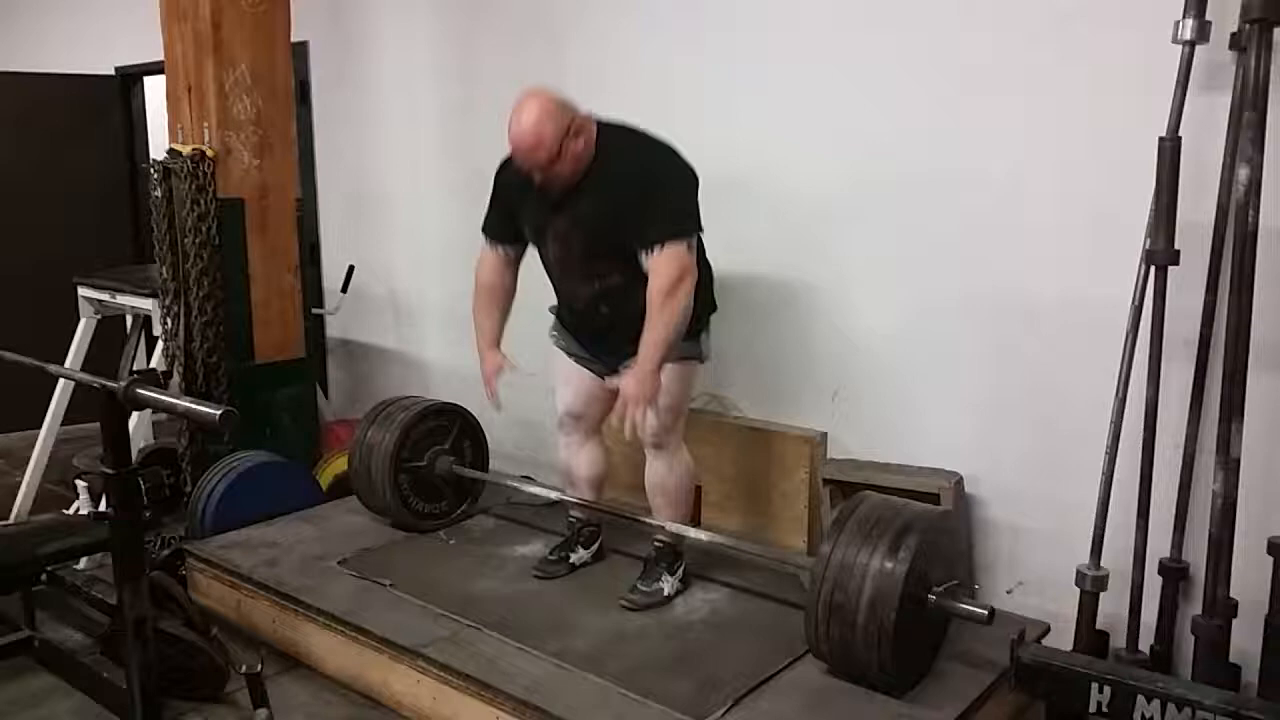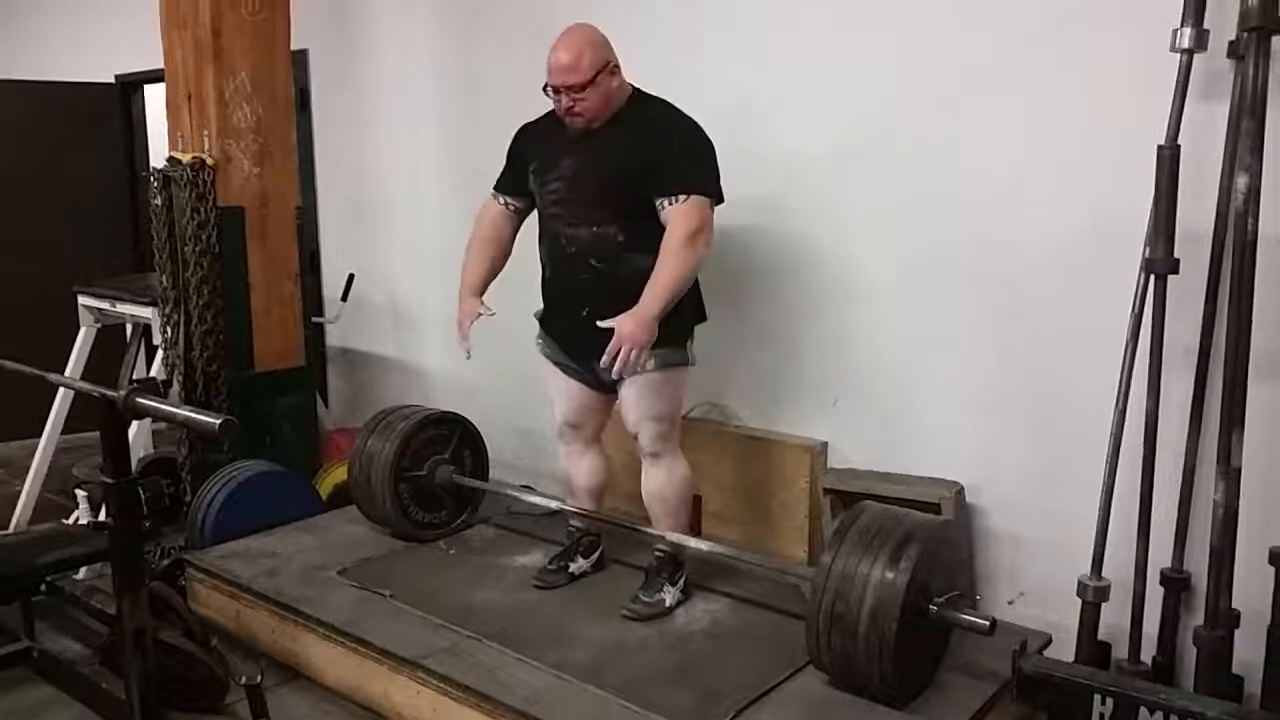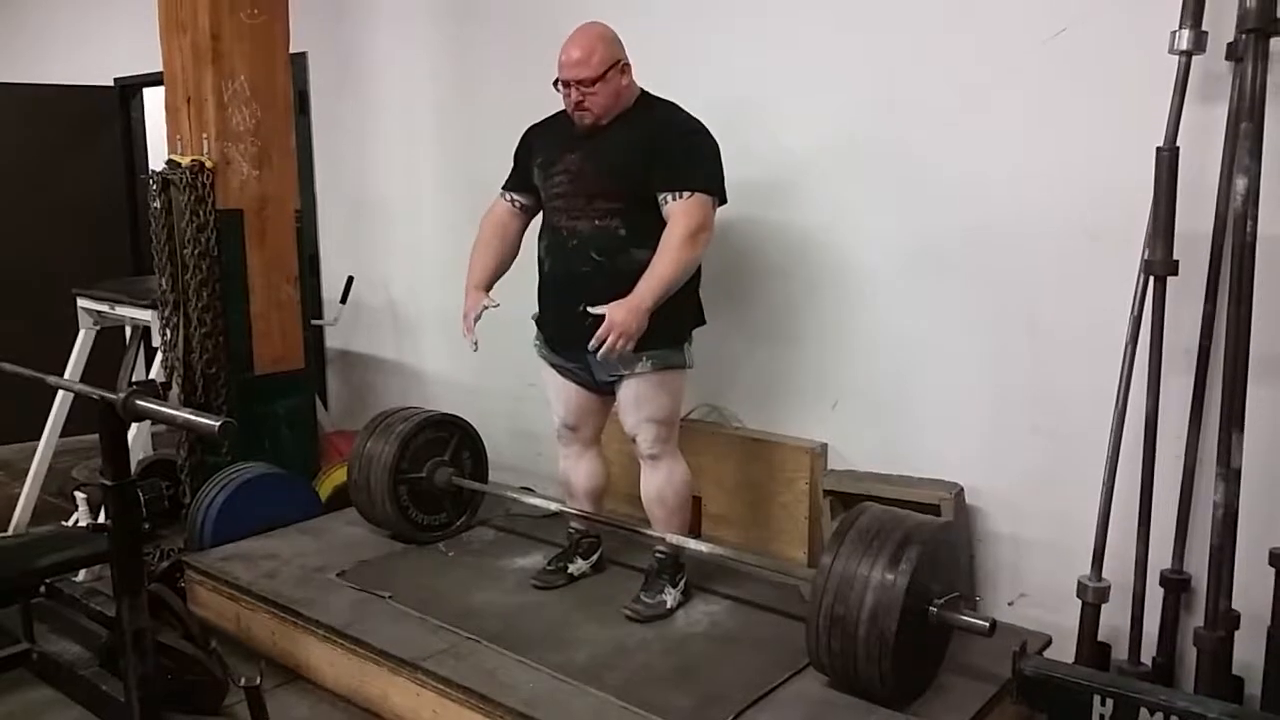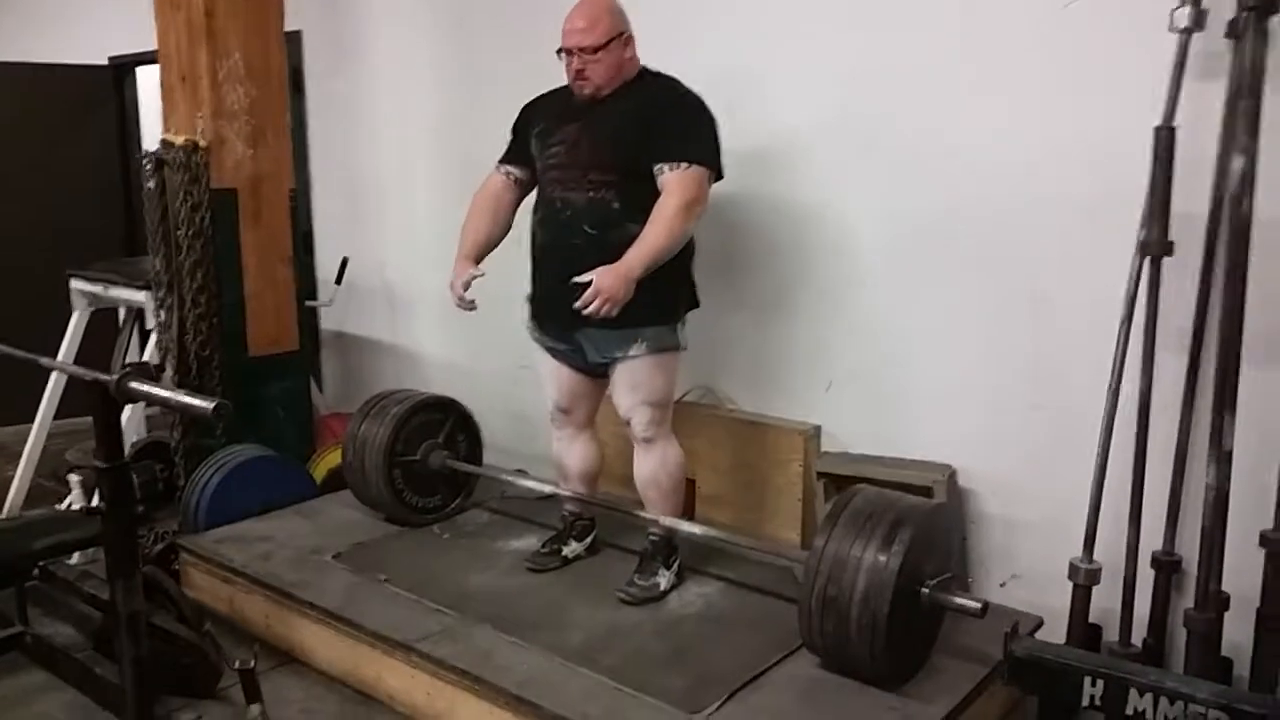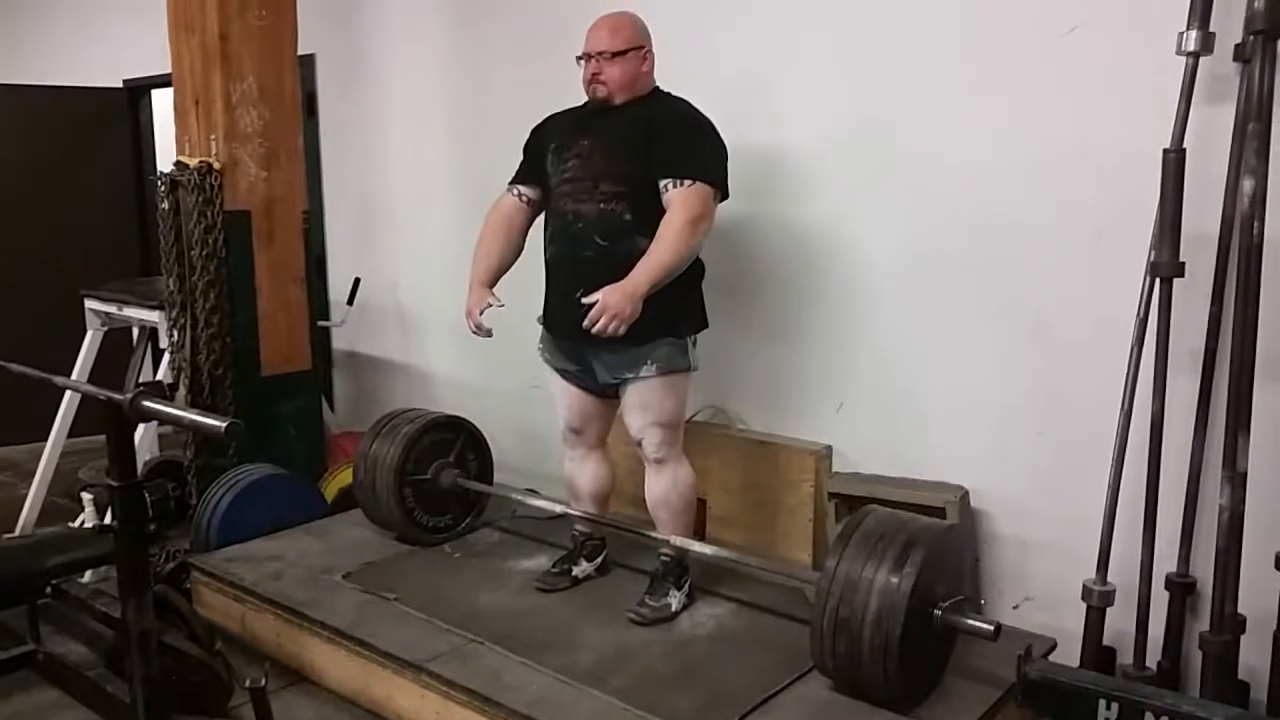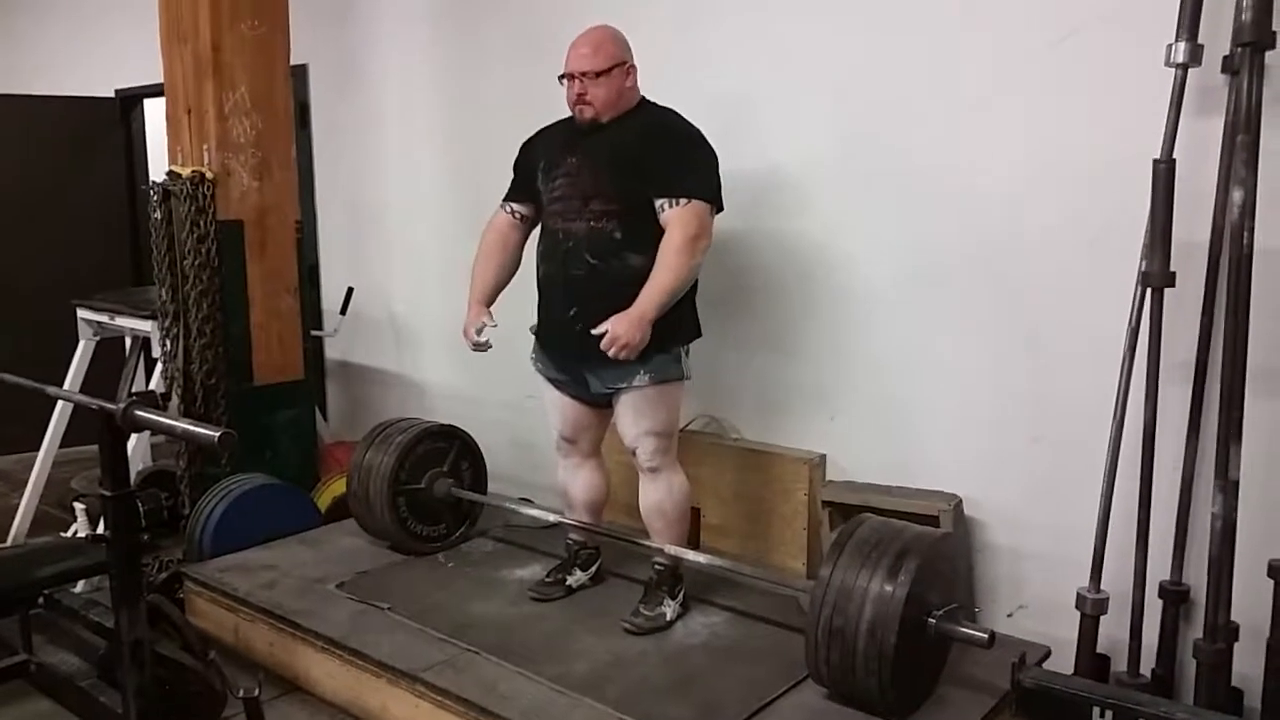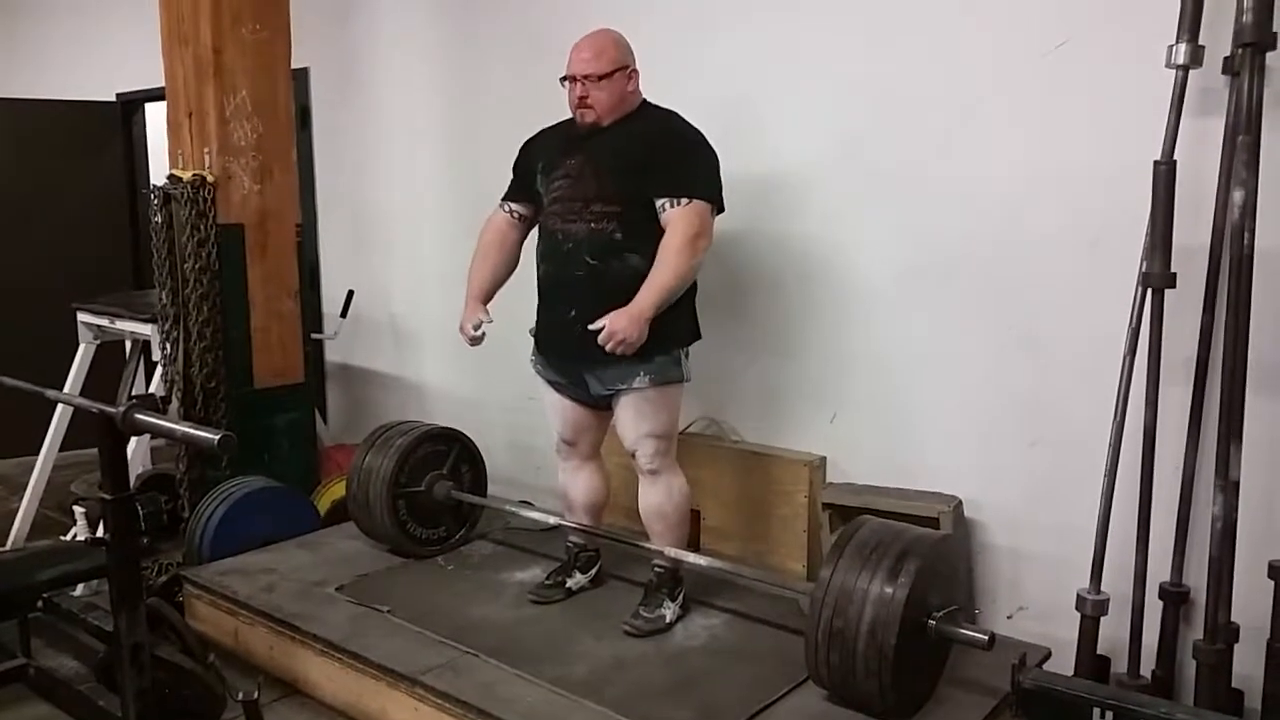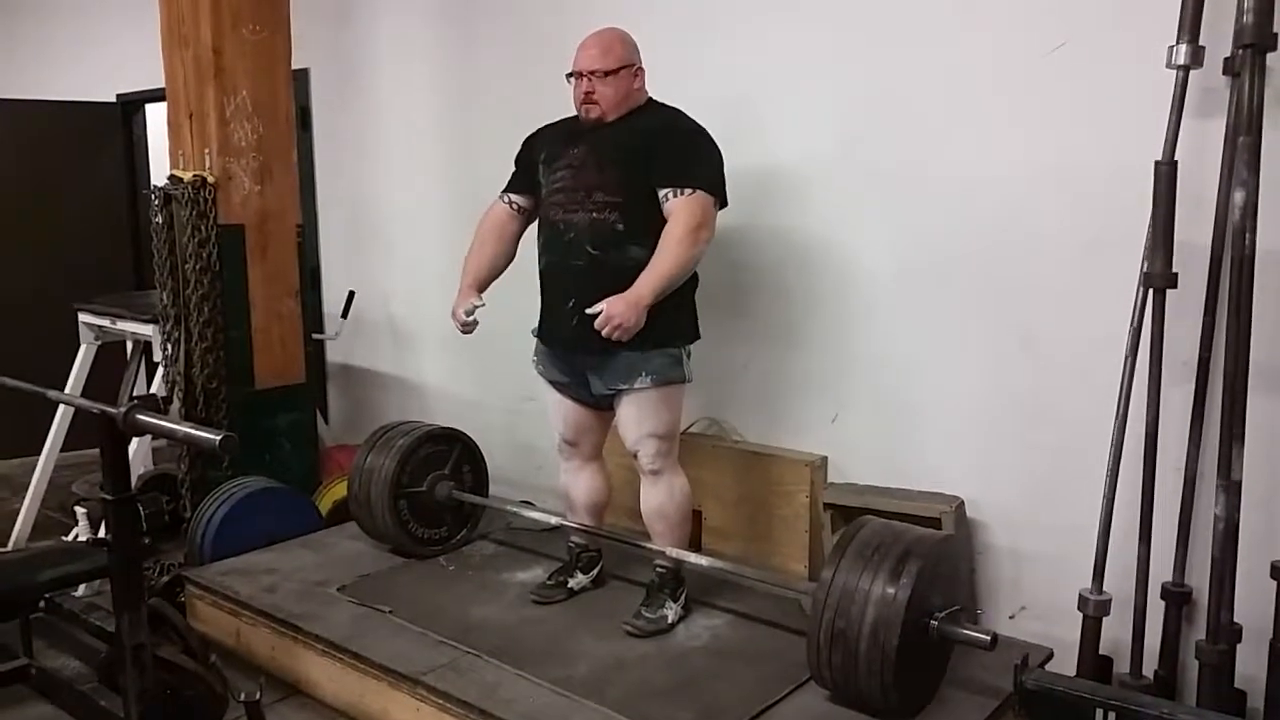
dt=0.4s
person 1, frame 1
left shoulder: (645, 170)
right shoulder: (517, 177)
left elbow: (673, 274)
right elbow: (497, 259)
left wrist: (646, 370)
right wrist: (488, 345)
left hip: (659, 331)
right hip: (581, 327)
left knee: (658, 436)
right knee: (572, 424)
left ankle: (669, 557)
right ankle: (583, 534)
person 1, frame 2
left shoulder: (667, 133)
right shoulder: (536, 138)
left elbow: (690, 228)
right elbow: (499, 214)
left wrist: (647, 315)
right wrist: (471, 291)
left hip: (643, 329)
right hip: (565, 327)
left knee: (656, 443)
right knee: (574, 435)
left ankle: (669, 566)
right ankle: (584, 543)
person 1, frame 3
left shoulder: (672, 132)
right shoulder: (543, 137)
left elbow: (691, 226)
right elbow: (507, 213)
left wrist: (639, 305)
right wrist: (477, 286)
left hip: (644, 332)
right hip: (563, 328)
left knee: (654, 445)
right knee: (573, 437)
left ankle: (669, 569)
right ankle: (583, 545)
person 1, frame 4
left shoulder: (669, 105)
right shoulder: (543, 112)
left elbow: (685, 196)
right elbow: (502, 186)
left wrist: (628, 271)
right wrist: (468, 257)
left hip: (638, 309)
right hip: (557, 305)
left knee: (648, 427)
right knee: (568, 418)
left ankle: (663, 551)
right ankle: (577, 527)
person 1, frame 5
left shoulder: (678, 125)
right shoulder: (556, 131)
left elbow: (690, 214)
right elbow: (513, 208)
left wrist: (634, 289)
right wrist: (481, 282)
left hip: (648, 328)
right hip: (569, 325)
left knee: (659, 447)
right knee: (580, 439)
left ankle: (673, 573)
right ankle: (588, 548)
person 1, frame 6
left shoulder: (668, 139)
right shoulder: (545, 145)
left elbow: (688, 233)
right elbow: (508, 224)
left wrist: (642, 315)
right wrist: (479, 301)
left hip: (639, 341)
right hip: (561, 337)
left knee: (652, 456)
right knee: (573, 449)
left ankle: (667, 581)
right ankle: (582, 556)
person 1, frame 7
left shoulder: (670, 140)
right shoulder: (545, 147)
left elbow: (689, 233)
right elbow: (506, 224)
left wrist: (640, 312)
right wrist: (477, 298)
left hip: (639, 343)
right hip: (561, 339)
left knee: (652, 458)
right knee: (573, 450)
left ankle: (667, 583)
right ankle: (582, 558)
person 1, frame 8
left shoulder: (673, 135)
right shoulder: (548, 142)
left elbow: (692, 224)
right elbow: (505, 216)
left wrist: (638, 299)
right wrist: (470, 286)
left hip: (642, 340)
right hip: (563, 335)
left knee: (654, 459)
right knee: (575, 451)
left ankle: (669, 583)
right ankle: (583, 559)
